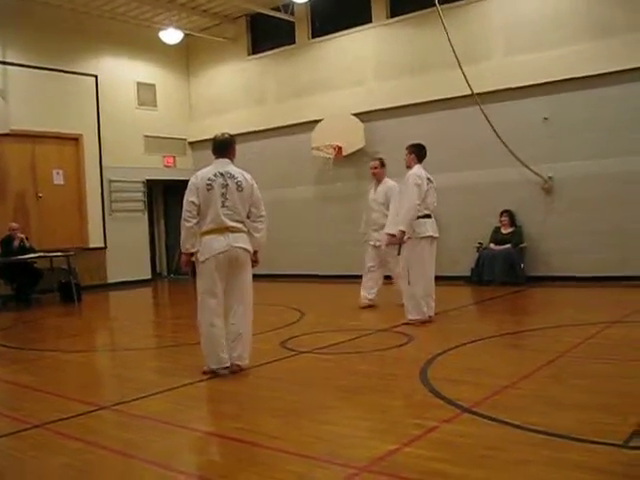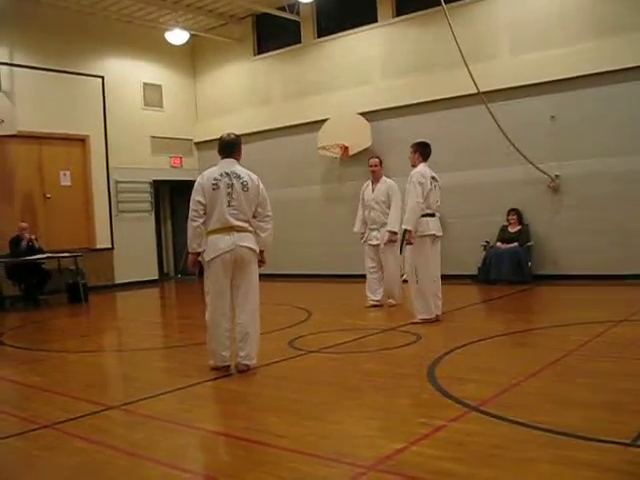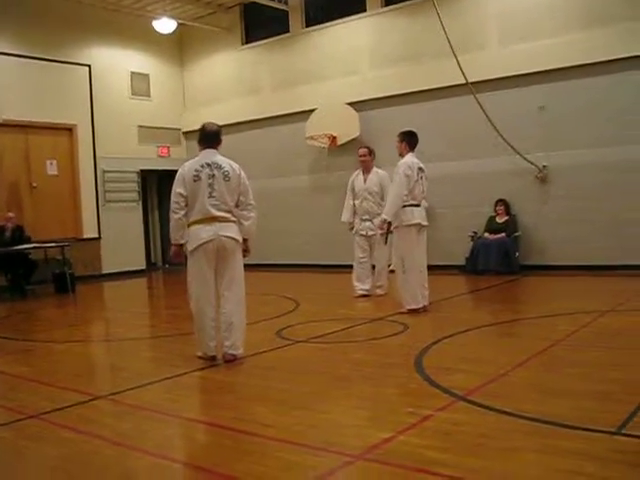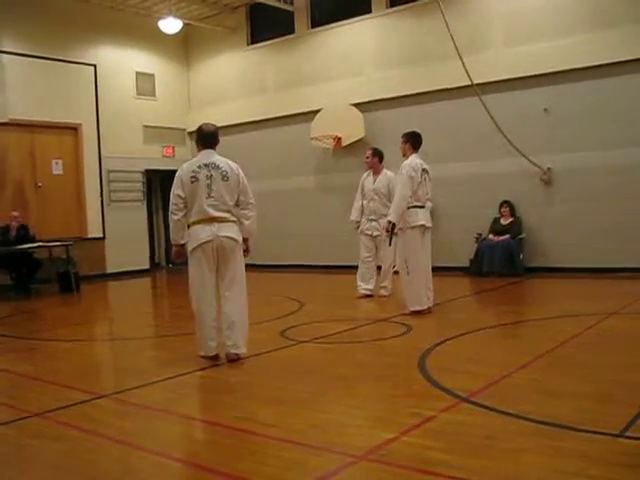
dt=0.3s
person 1, frame 1
left shoulder: (199, 178)
right shoulder: (246, 178)
left elbow: (189, 218)
right elbow: (258, 217)
left wrist: (187, 250)
right wrist: (255, 249)
left hip: (211, 245)
right hip: (239, 244)
left knee: (211, 304)
right knee: (239, 304)
left ankle: (218, 362)
right ankle: (238, 359)
person 1, frame 2
left shoulder: (205, 178)
right shoulder: (252, 179)
left elbow: (196, 217)
right elbow: (264, 218)
left wrist: (193, 250)
right wrist: (261, 249)
left hip: (217, 245)
right hip: (245, 244)
left knee: (218, 306)
right knee: (247, 304)
left ankle: (221, 359)
right ankle: (245, 359)
person 1, frame 3
left shoulder: (187, 169)
right shoulder: (234, 168)
left elbow: (177, 209)
right elbow: (247, 206)
left wrist: (177, 242)
right wrist: (246, 238)
left hip: (200, 235)
right hip: (229, 233)
left knee: (203, 296)
right knee: (232, 293)
left ankle: (208, 349)
right ankle: (232, 348)
person 1, frame 4
left shoulder: (185, 171)
right shoulder: (232, 168)
left elbow: (177, 210)
right elbow: (247, 205)
left wrist: (177, 242)
right wrist: (246, 237)
left hip: (200, 236)
right hip: (229, 233)
left knee: (204, 295)
right knee: (233, 292)
left ankle: (210, 349)
right ankle: (235, 348)
person 2, frame 1
left shoulder: (413, 175)
right shoulder: (427, 177)
left elbow: (410, 205)
left wrist: (401, 229)
left hip: (417, 227)
right hip: (428, 225)
left knee: (411, 272)
right knee: (425, 272)
left ankle: (417, 314)
right ankle: (427, 312)
person 2, frame 2
left shoulder: (417, 174)
right shoulder: (432, 176)
left elbow: (415, 204)
left wrist: (408, 229)
left hip: (421, 226)
right hip: (433, 224)
left knee: (418, 272)
right knee: (432, 271)
left ankle: (426, 313)
right ankle: (435, 310)
person 2, frame 3
left shoulder: (404, 164)
right shoulder: (419, 166)
left elbow: (398, 194)
left wrist: (386, 217)
left hip: (406, 216)
right hip: (419, 214)
left knee: (406, 262)
right knee: (418, 261)
left ankle: (413, 303)
right ankle: (421, 300)
person 2, frame 4
left shoulder: (408, 166)
right shoulder: (424, 167)
left elbow: (402, 196)
left wrist: (391, 219)
left hip: (410, 218)
right hip: (423, 216)
left knee: (410, 263)
right knee: (423, 262)
left ankle: (417, 304)
right ankle: (426, 302)
person 3, frame 1
left shoulder: (391, 186)
right shoulder: (372, 188)
right wrist: (367, 231)
left hip: (387, 234)
right hip: (374, 234)
left knee: (397, 267)
right knee: (371, 267)
right ankle: (368, 298)
person 3, frame 2
left shoulder: (390, 185)
right shoulder: (365, 187)
left elbow: (396, 209)
right elbow: (361, 210)
left wrist: (393, 231)
right wrist: (361, 231)
left hip: (385, 232)
right hip: (370, 233)
left knee: (390, 268)
right knee: (372, 268)
left ankle: (393, 297)
right ankle: (375, 298)
person 3, frame 3
left shoulder: (381, 176)
right shoulder: (354, 177)
right elbow: (350, 199)
right wrist: (349, 220)
left hip: (377, 223)
right hip: (360, 223)
left knee: (380, 259)
right knee: (361, 258)
left ankle: (380, 287)
right ankle: (362, 288)
person 3, frame 4
left shoulder: (390, 177)
right shoulder: (365, 177)
right elbow: (359, 199)
right wrist: (357, 220)
left hip: (383, 223)
right hip: (367, 223)
left knee: (386, 259)
right knee: (366, 257)
left ankle: (384, 288)
right ankle: (365, 288)
